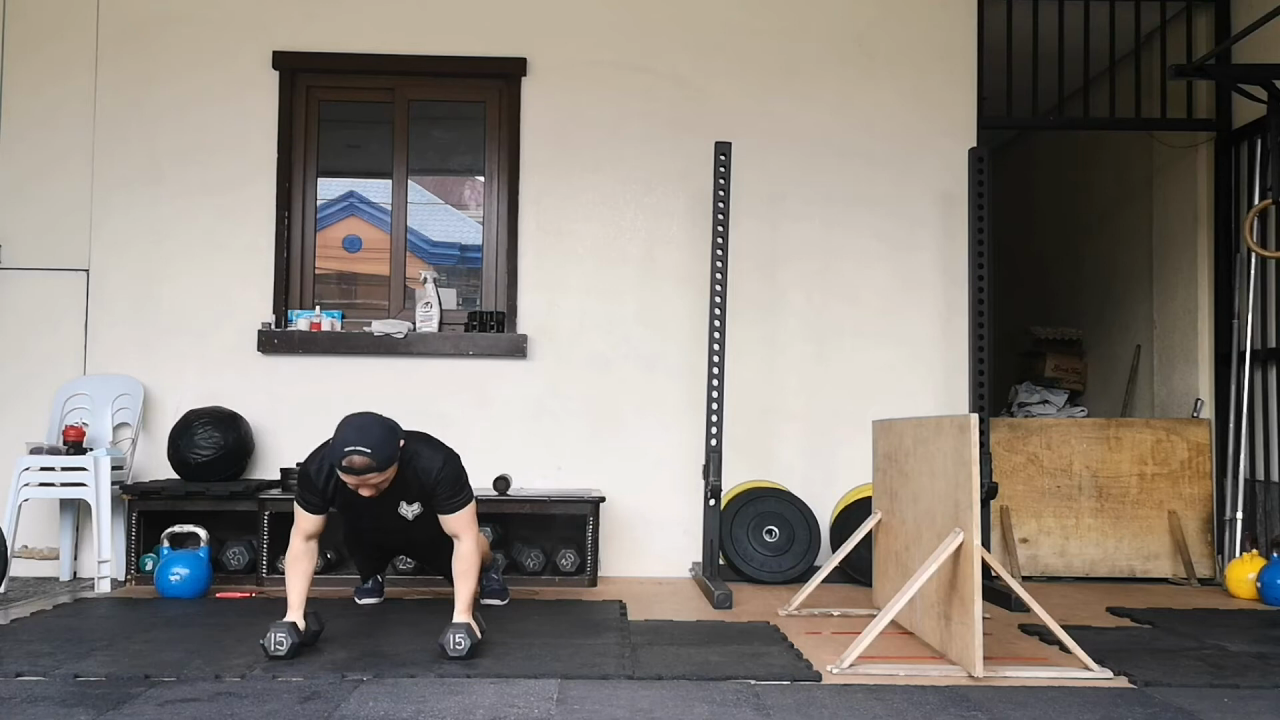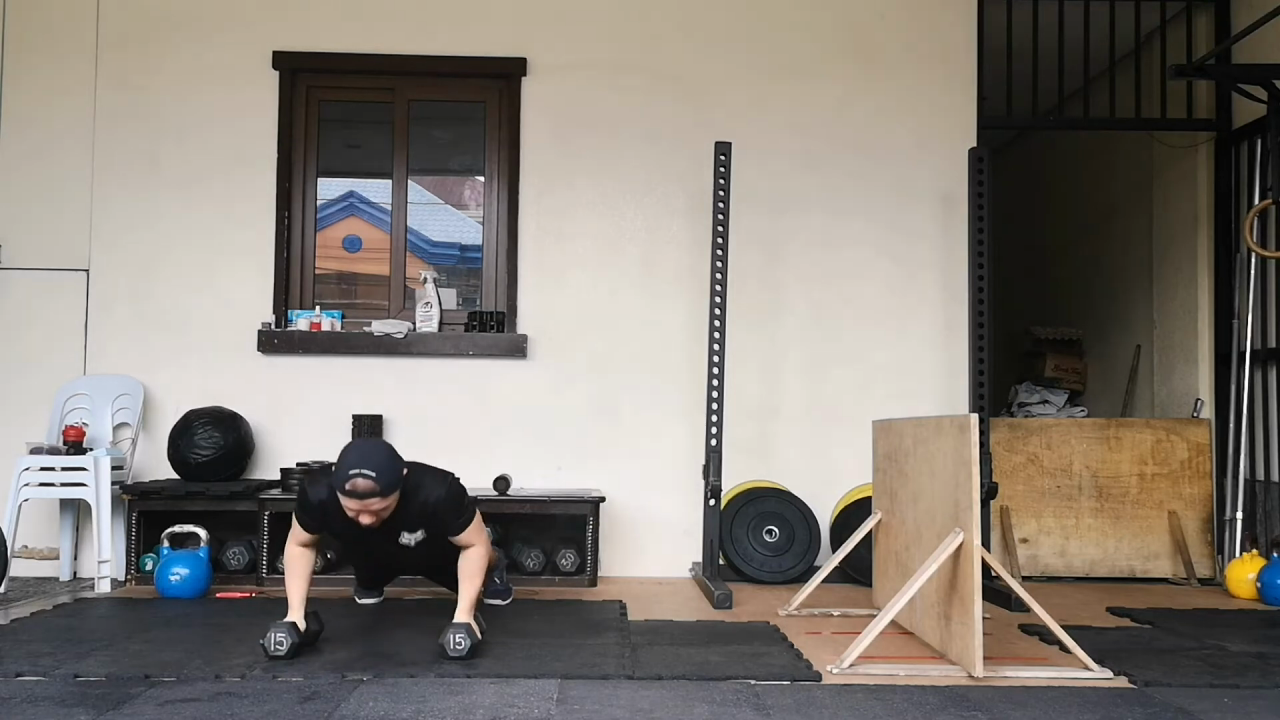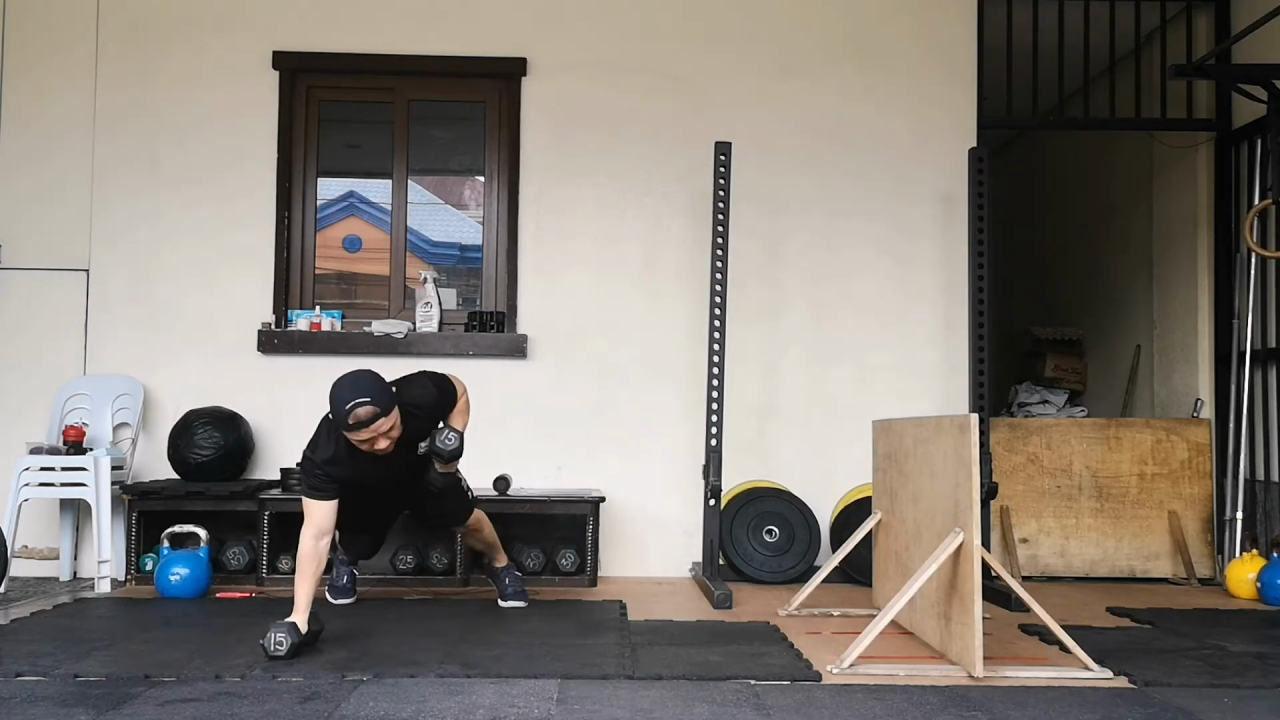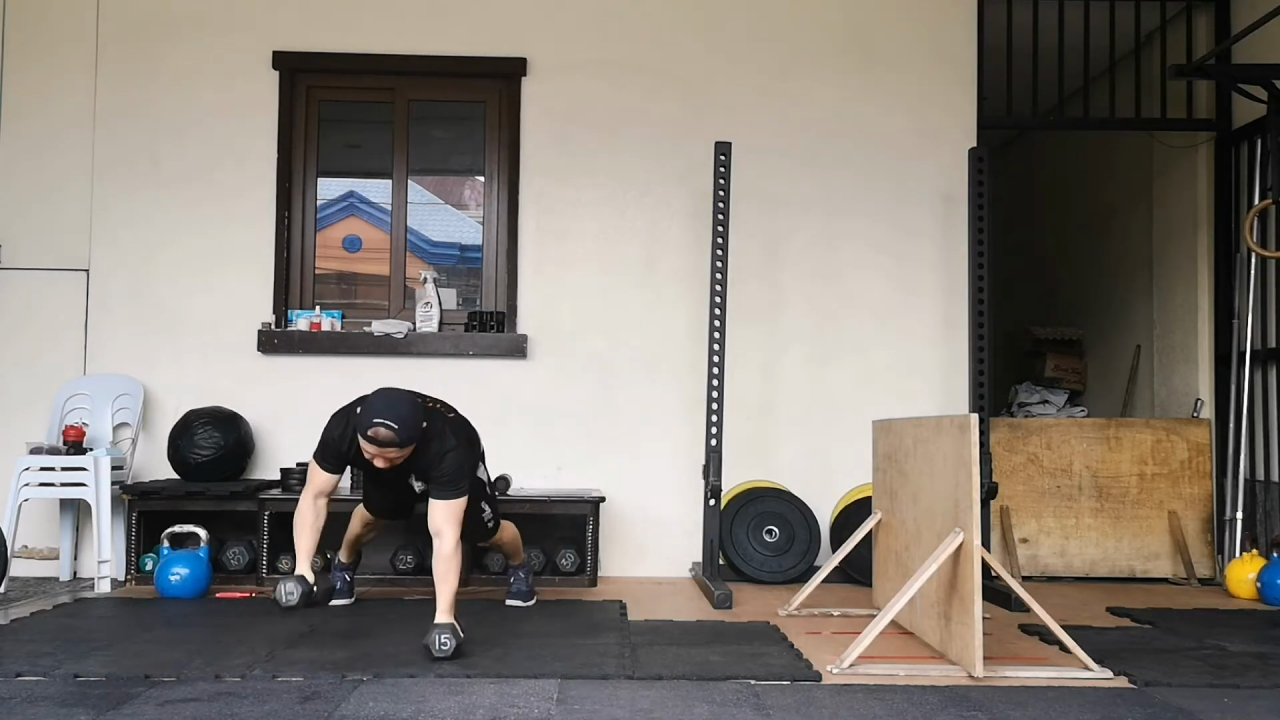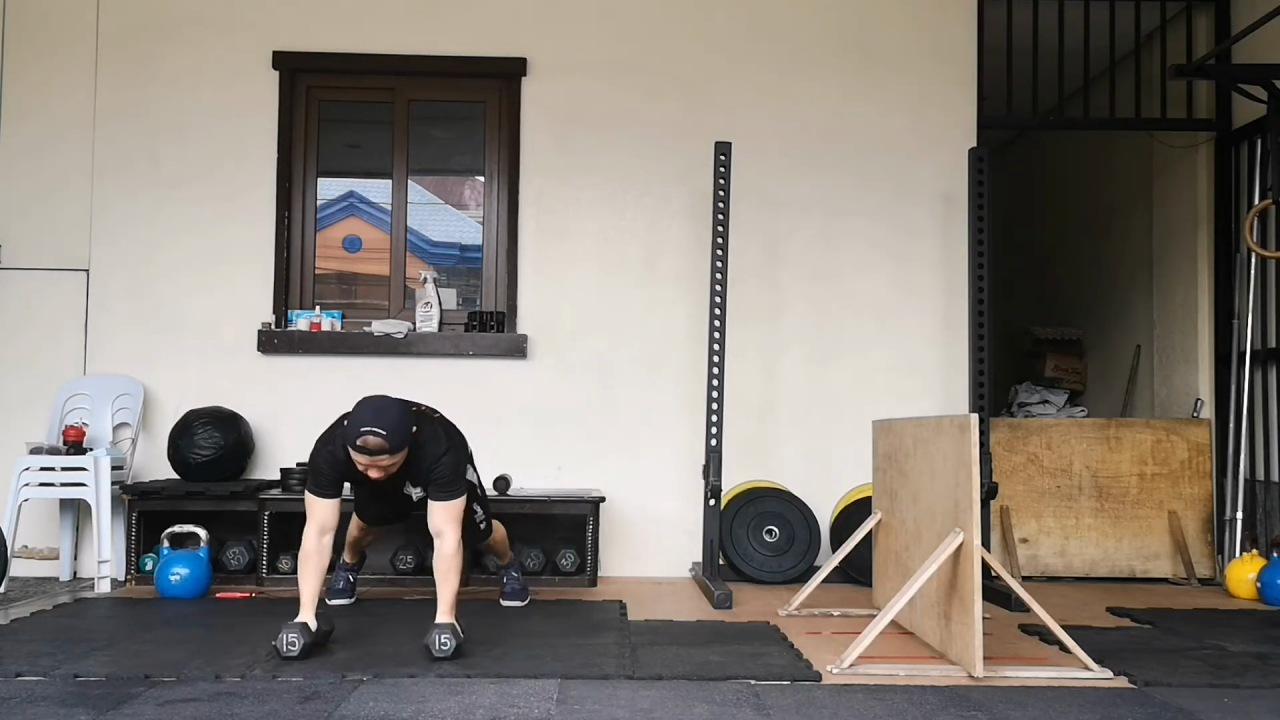
dt=1s
person 1, frame 1
left shoulder: (435, 463)
right shoulder: (318, 468)
left elbow: (464, 537)
right elbow: (305, 538)
left wrist: (463, 614)
right wrist: (294, 613)
left hip: (428, 531)
left ankle: (487, 570)
right ankle: (372, 574)
person 1, frame 2
left shoulder: (436, 492)
right shoulder: (318, 496)
left elbow: (475, 544)
right elbow: (299, 544)
left wrist: (465, 612)
right wrist: (295, 612)
left ankle: (493, 568)
person 1, frame 3
left shoulder: (423, 394)
right shoulder: (322, 455)
left elbow: (460, 393)
right elbow: (317, 535)
left wrist: (453, 435)
right wrist: (299, 616)
left hip: (424, 473)
left knee: (466, 520)
left ankle: (501, 566)
right ankle: (344, 560)
person 1, frame 4
left shoulder: (448, 449)
right shoulder: (344, 428)
left elbow: (445, 536)
right elbow: (315, 497)
left wrist: (444, 616)
right wrist: (302, 567)
left hip: (457, 464)
left knee: (487, 534)
left ankle: (519, 566)
right ankle: (344, 563)
person 1, frame 5
left shoulder: (441, 450)
right shoulder: (330, 449)
left elbow: (446, 537)
right elbow: (319, 532)
left wrist: (445, 616)
right wrist: (306, 614)
left hip: (445, 471)
left knee: (479, 533)
left ankle: (508, 565)
right ankle: (348, 564)
